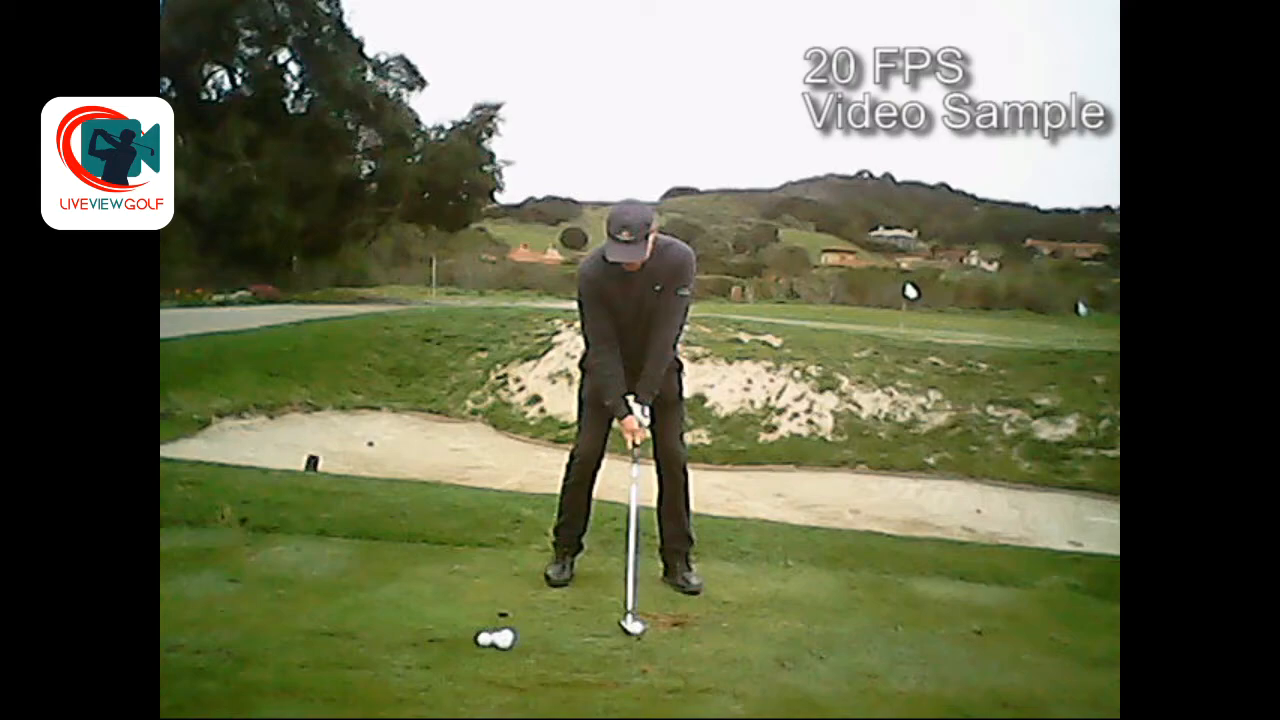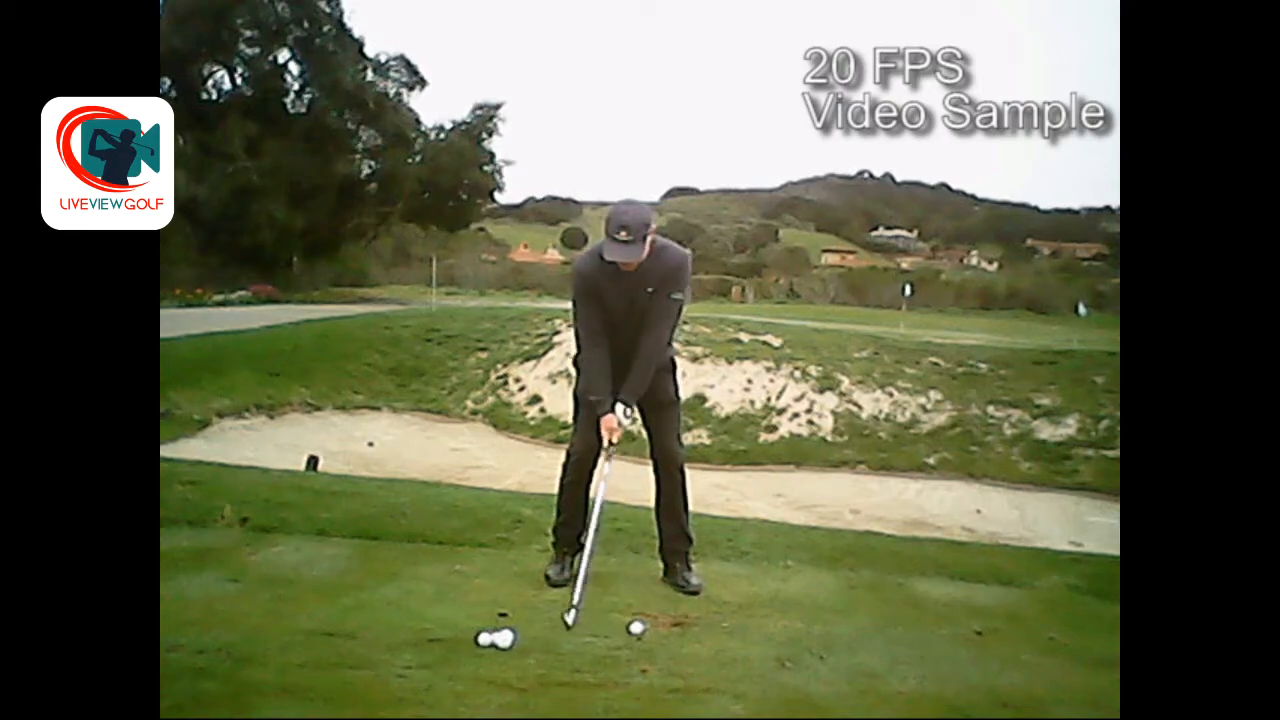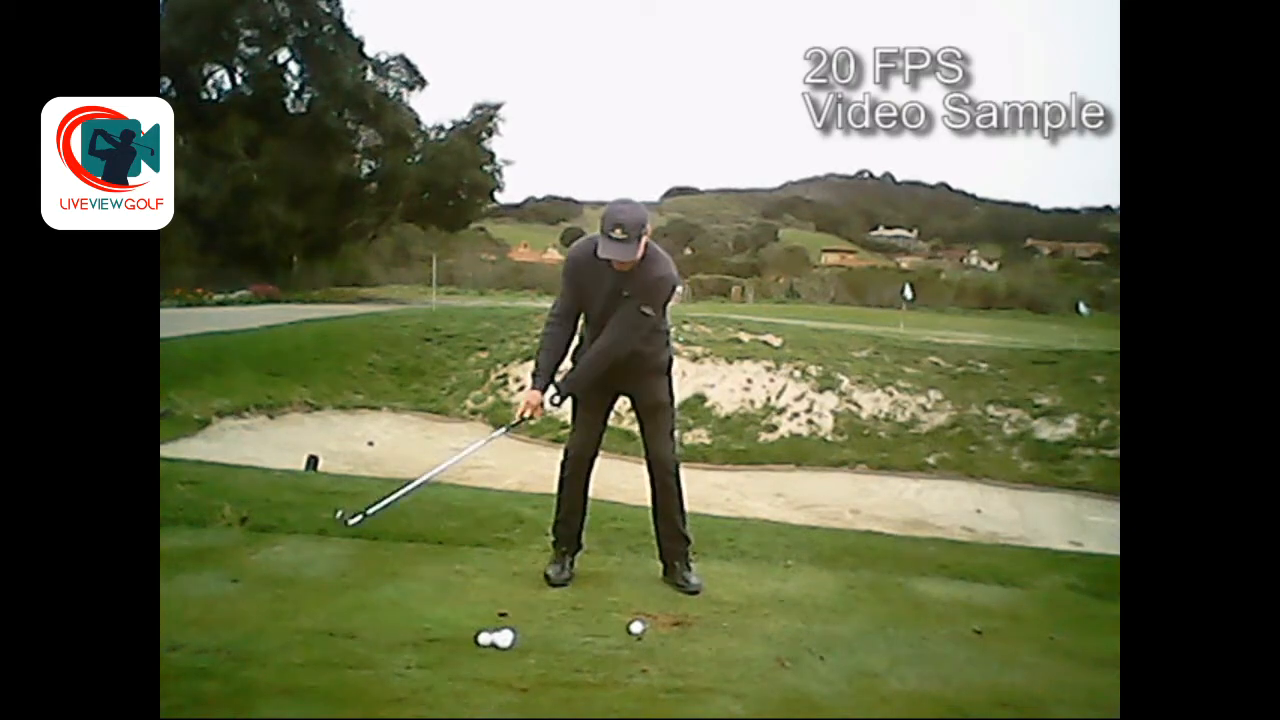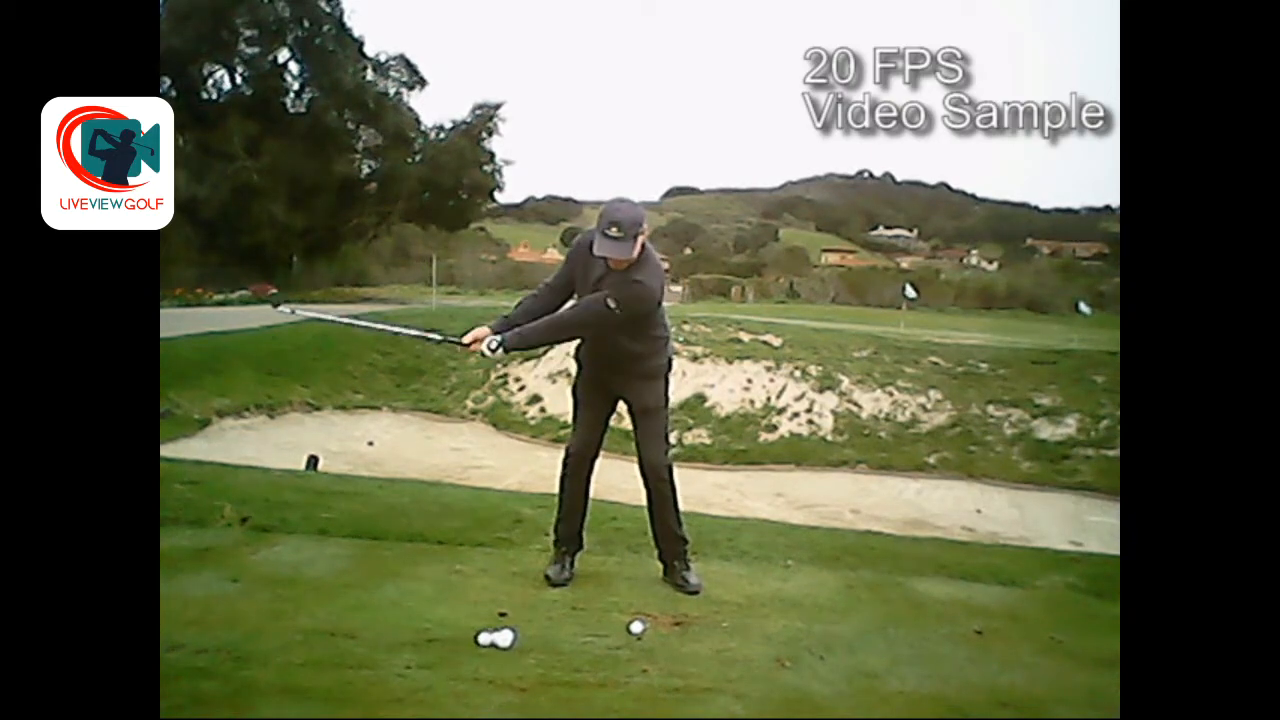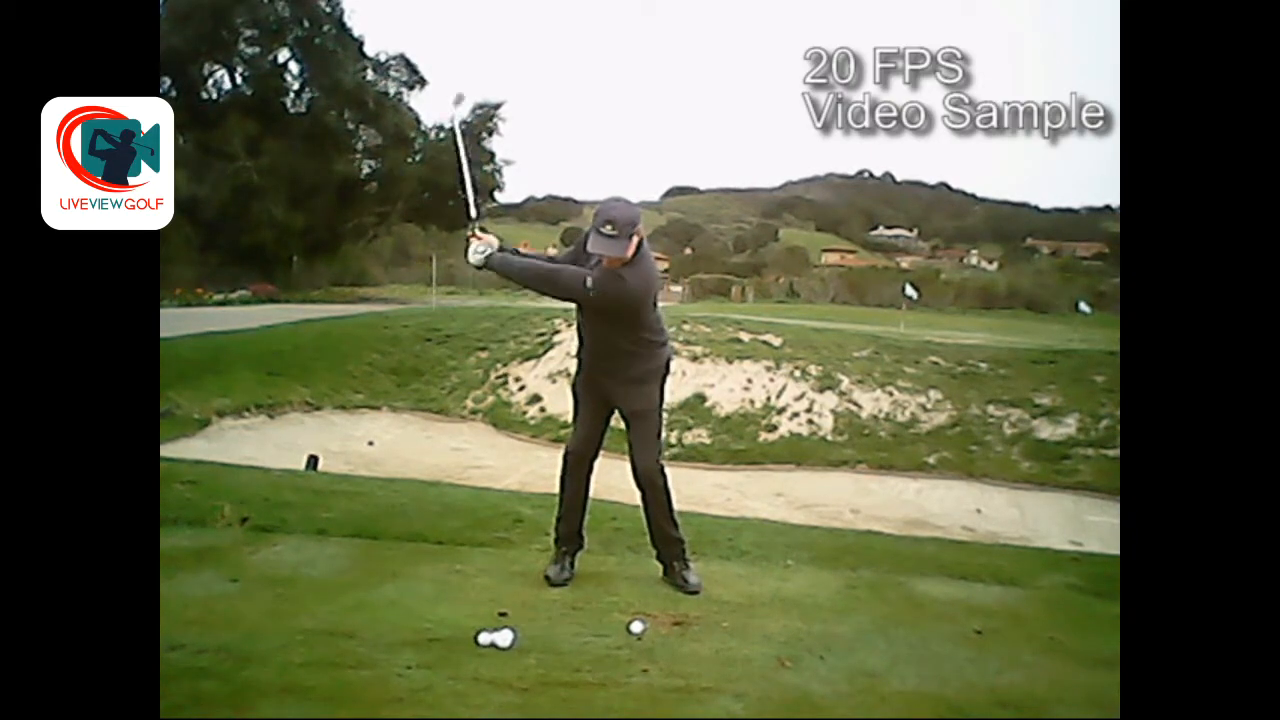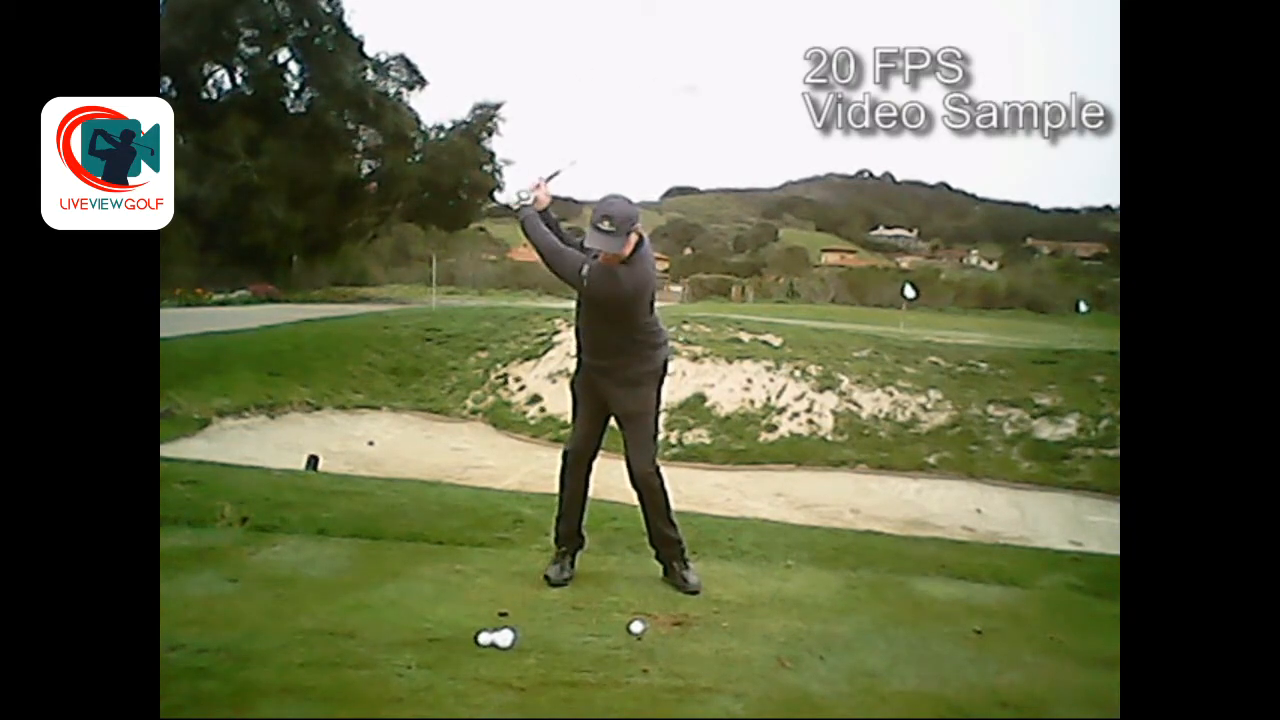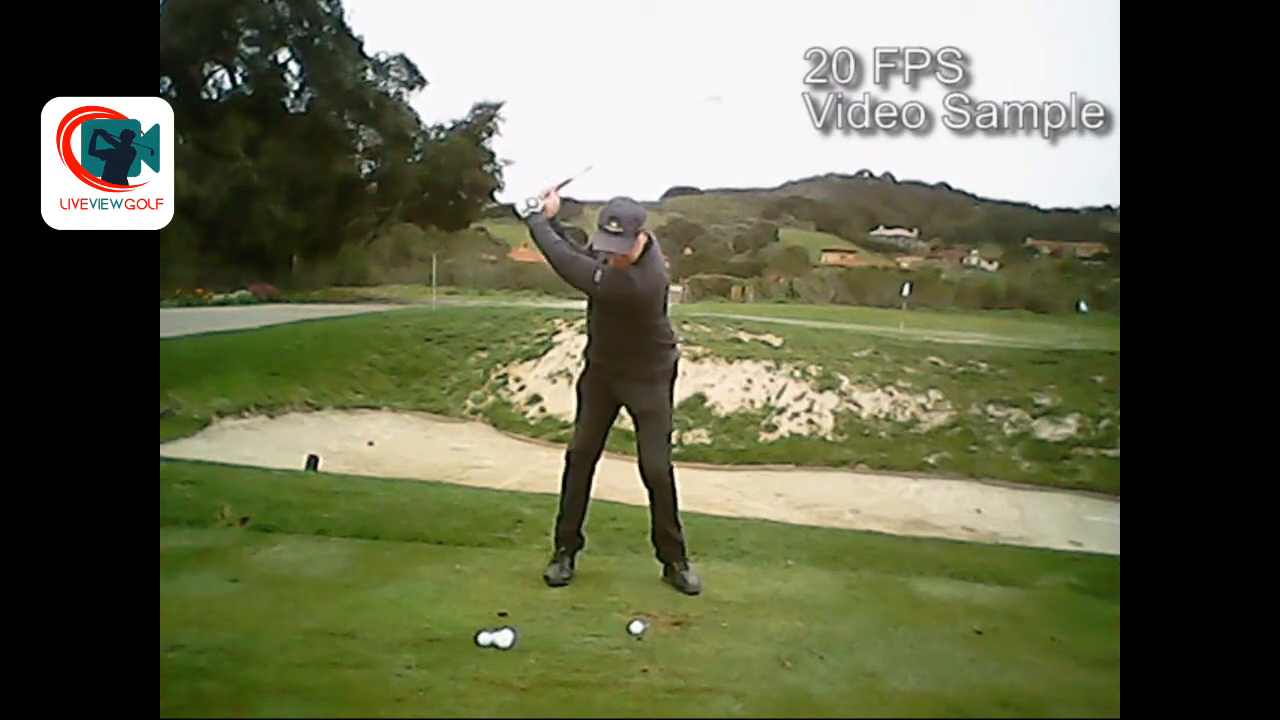
dt=0.4s
person 1, frame 1
left shoulder: (679, 259)
right shoulder: (592, 272)
left elbow: (665, 335)
right elbow: (601, 345)
left wrist: (643, 401)
right wrist: (620, 409)
left hip: (660, 369)
right hip: (605, 370)
left knee: (672, 459)
right knee: (585, 456)
left ankle: (677, 559)
right ankle: (565, 550)
person 1, frame 2
left shoulder: (675, 263)
right shoulder: (587, 268)
left elbow: (656, 337)
right elbow: (591, 341)
left wrist: (626, 402)
right wrist: (602, 407)
left hip: (652, 369)
right hip: (600, 368)
left knee: (669, 459)
right knee: (582, 454)
left ankle: (677, 559)
right ankle: (565, 550)
person 1, frame 3
left shoulder: (661, 275)
right shoulder: (581, 255)
left elbow: (617, 341)
right elbow: (562, 320)
left wrist: (561, 390)
right wrist: (540, 381)
left hip: (647, 369)
right hip: (594, 365)
left knee: (663, 461)
right knee: (577, 454)
left ankle: (676, 559)
right ankle: (564, 550)
person 1, frame 4
left shoulder: (644, 283)
right shoulder: (587, 244)
left elbow: (572, 323)
right elbow: (553, 291)
left wrist: (504, 341)
right wrist: (498, 325)
left hip: (644, 372)
right hip: (596, 366)
left knee: (655, 464)
right knee: (579, 455)
left ankle: (675, 559)
right ankle: (565, 550)
person 1, frame 5
left shoulder: (629, 283)
right shoulder: (601, 239)
left elbow: (555, 283)
right elbow: (561, 266)
left wrist: (492, 260)
right wrist: (502, 251)
left hip: (639, 375)
right hip: (595, 367)
left knee: (647, 466)
right knee: (578, 455)
left ankle: (674, 559)
right ankle: (566, 549)
person 1, frame 6
left shoulder: (622, 281)
right shoulder: (615, 238)
left elbow: (556, 257)
right elbow: (572, 253)
left wrist: (526, 212)
right wrist: (542, 211)
left hip: (635, 376)
right hip: (594, 367)
left knee: (642, 468)
right knee: (576, 456)
left ankle: (673, 559)
right ankle: (566, 549)
person 1, frame 7
left shoulder: (641, 281)
right shoulder: (613, 243)
left elbow: (574, 272)
right elbow: (578, 260)
left wrist: (536, 221)
right wrist: (550, 220)
left hip: (649, 375)
right hip: (602, 367)
left knee: (655, 467)
right knee: (580, 454)
left ankle: (674, 559)
right ankle: (566, 549)
